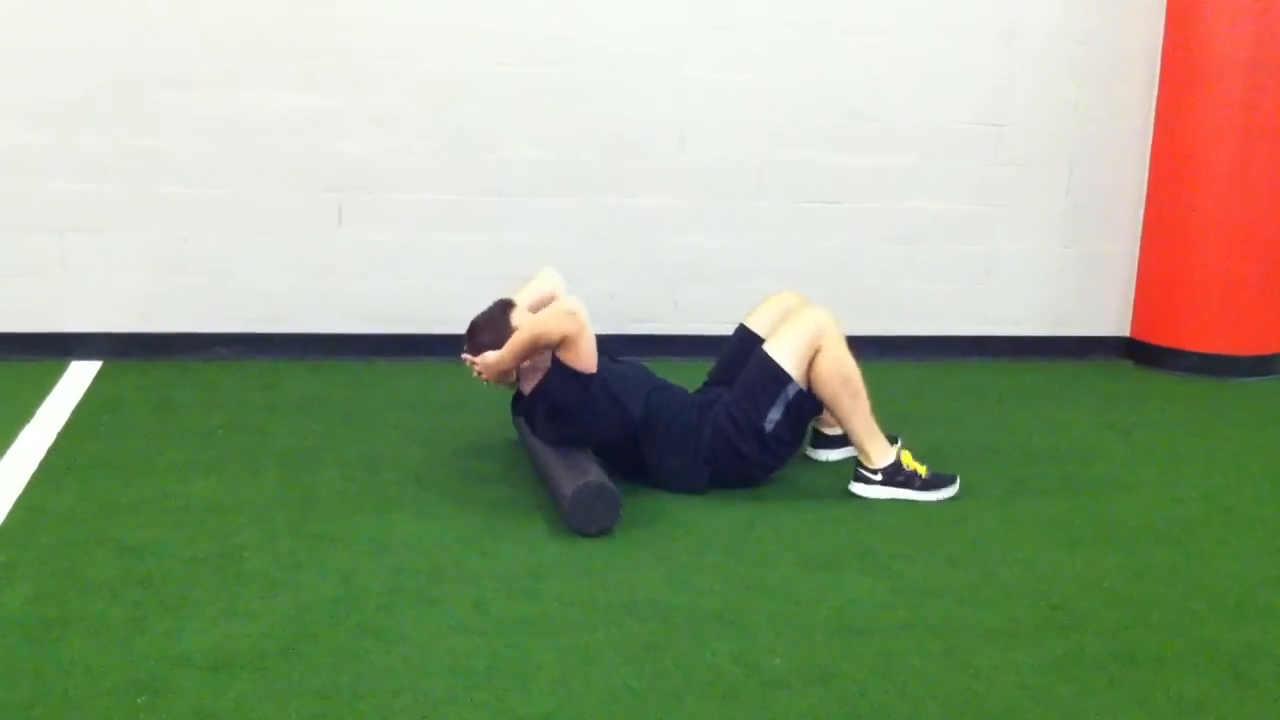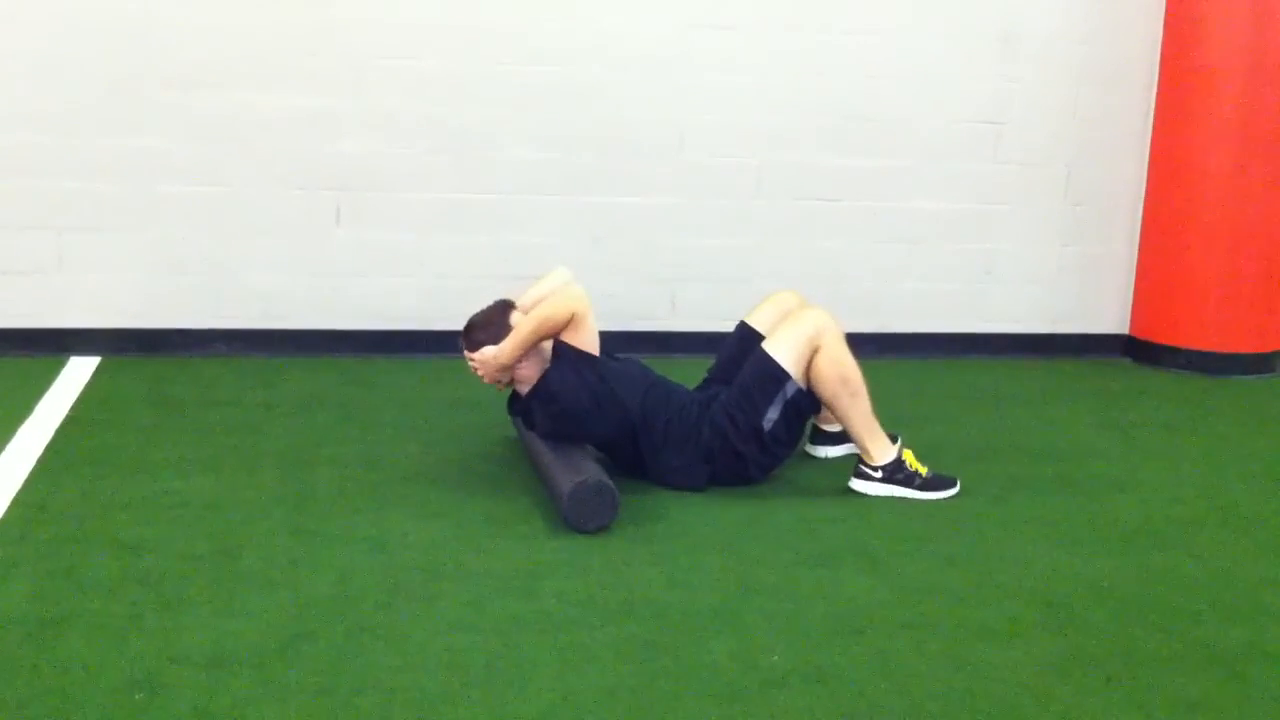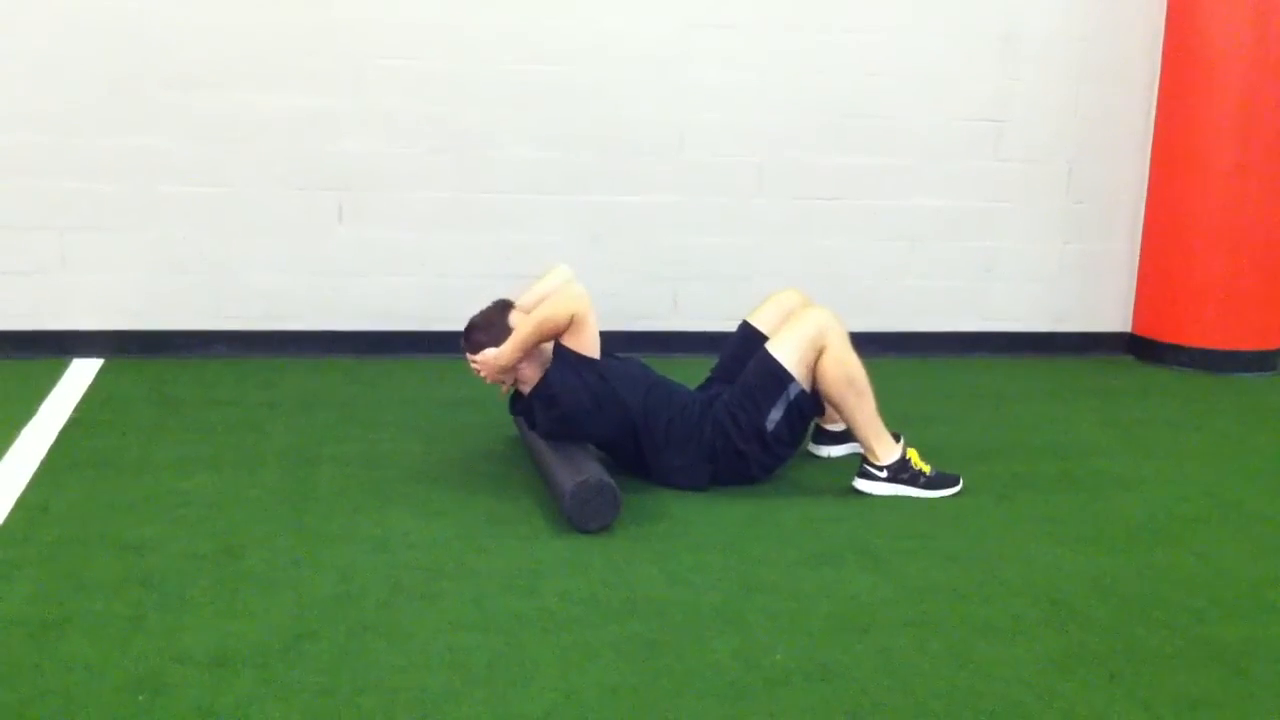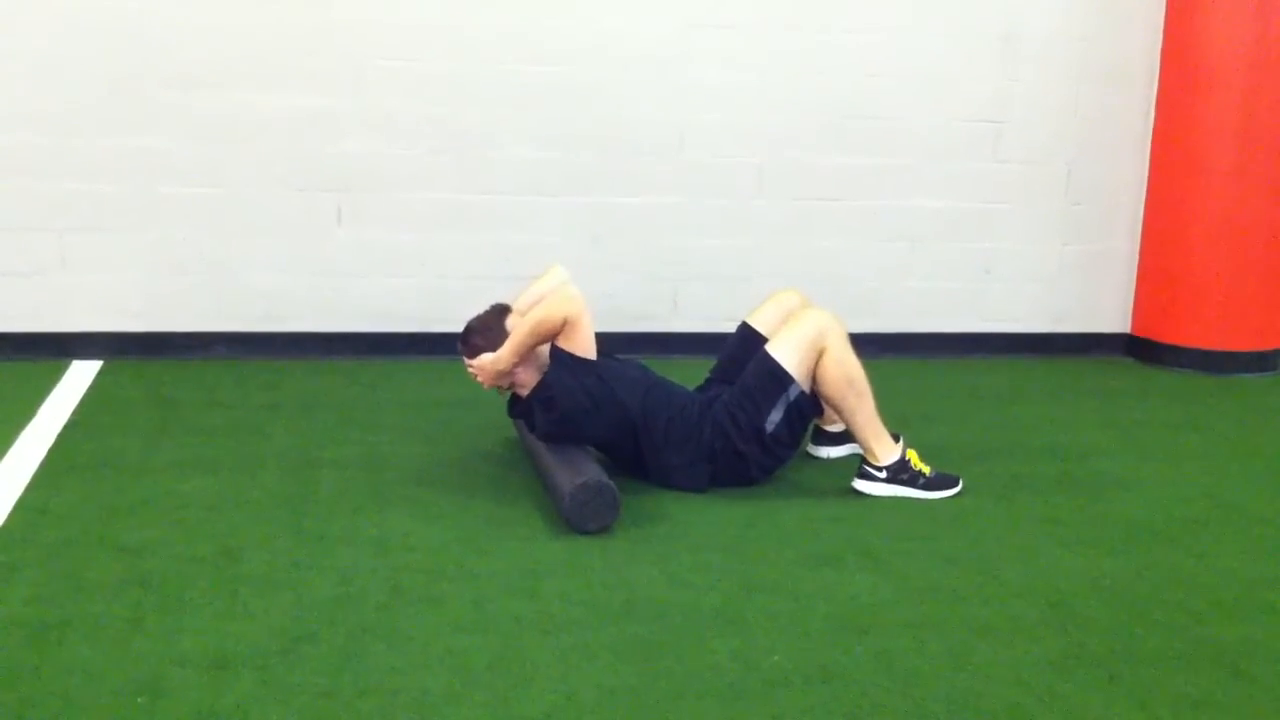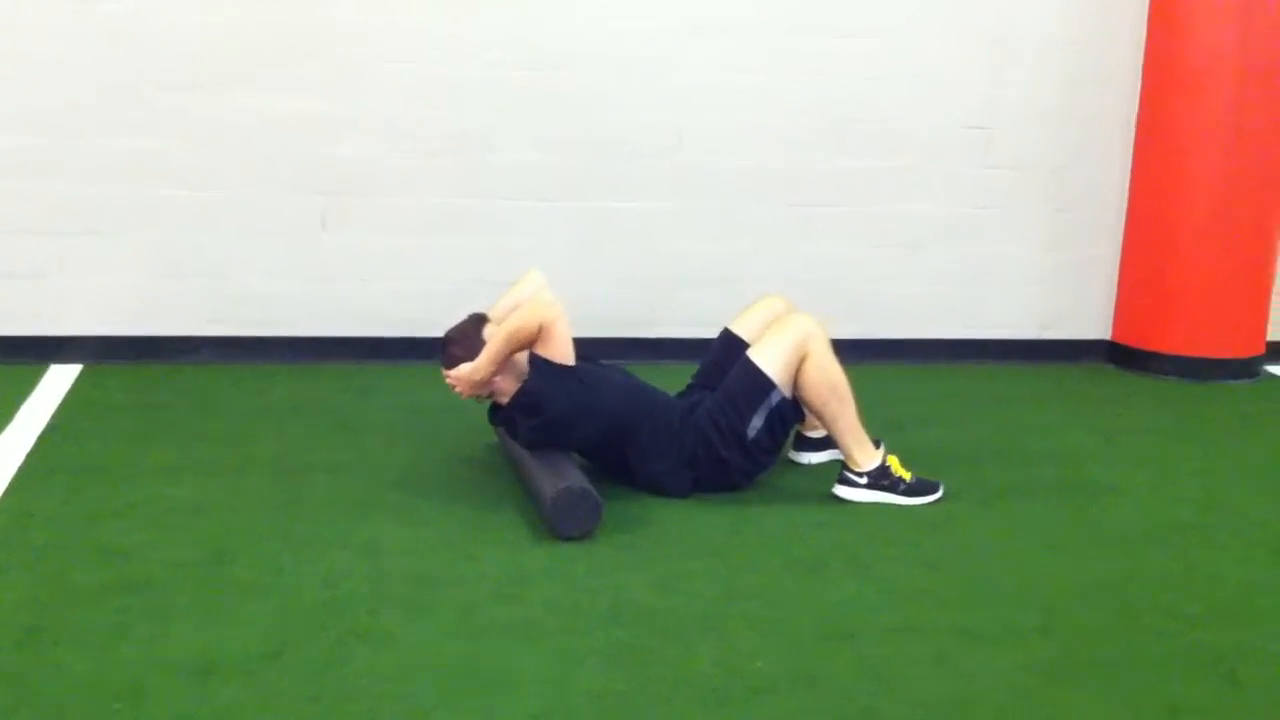
dt=0.3s
person 1, frame 1
left shoulder: (539, 393)
right shoulder: (562, 401)
left elbow: (550, 281)
right elbow: (568, 313)
left wrist: (495, 331)
right wrist: (504, 358)
left hip: (706, 411)
right hip: (725, 447)
left knee: (789, 305)
right knee: (816, 324)
left ankle: (831, 430)
right ankle: (879, 465)
person 1, frame 2
left shoulder: (539, 390)
right shoulder: (563, 394)
left elbow: (560, 279)
right elbow: (575, 300)
left wrist: (499, 325)
right wrist: (506, 353)
left hip: (706, 408)
right hip: (724, 444)
left knee: (789, 304)
right knee: (816, 326)
left ankle: (831, 428)
right ankle: (881, 462)
person 1, frame 3
left shoulder: (541, 390)
right shoulder: (562, 397)
left elbow: (561, 277)
right elbow: (574, 300)
left wrist: (506, 316)
right wrist: (506, 356)
left hip: (708, 408)
right hip: (727, 444)
left knee: (792, 303)
right knee: (820, 326)
left ankle: (834, 428)
right ankle: (886, 463)
person 1, frame 4
left shoulder: (541, 392)
right shoulder: (560, 401)
left elbow: (557, 277)
right elbow: (570, 302)
left wrist: (502, 327)
right wrist: (502, 357)
left hip: (707, 410)
right hip: (725, 446)
left knee: (791, 303)
right knee: (819, 326)
left ankle: (832, 428)
right ankle: (885, 463)
person 1, frame 5
left shoulder: (522, 401)
right shoulder: (542, 406)
left elbow: (533, 283)
right elbow: (545, 308)
left wrist: (478, 334)
right wrist: (480, 367)
left hip: (690, 414)
right hip: (709, 451)
left knee: (775, 309)
right knee: (803, 332)
left ankle: (814, 434)
right ankle: (865, 469)
